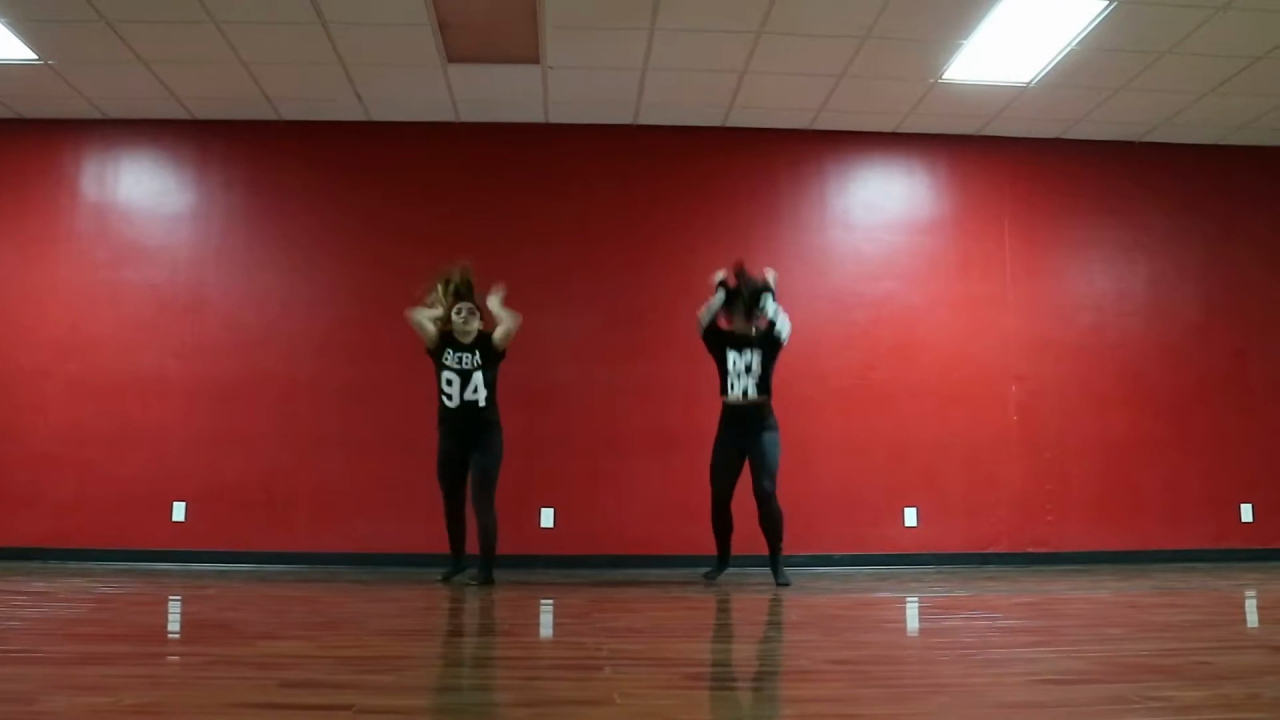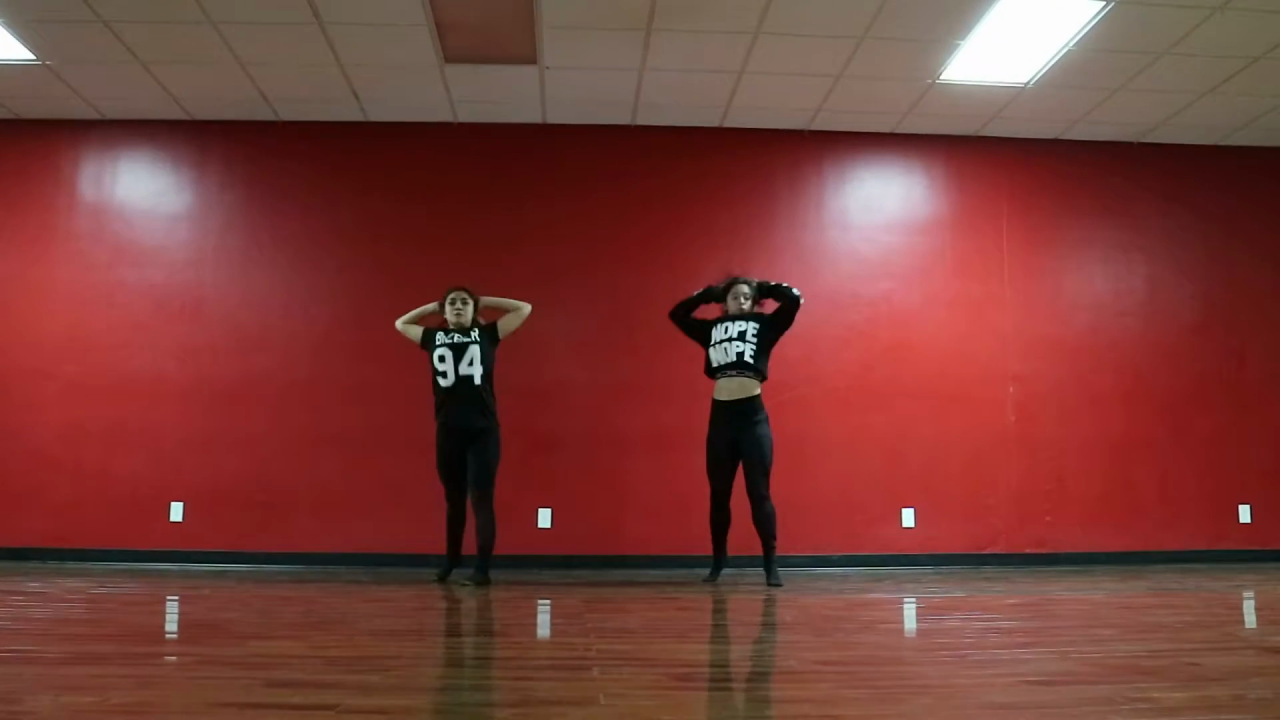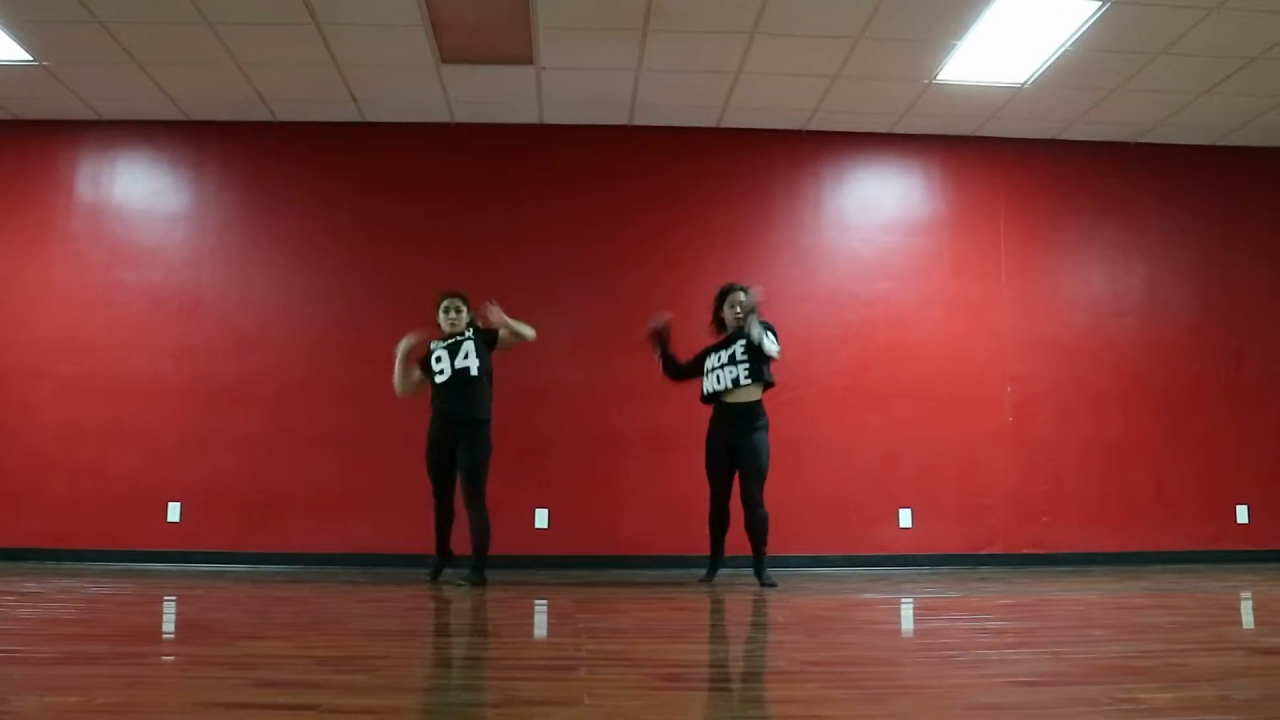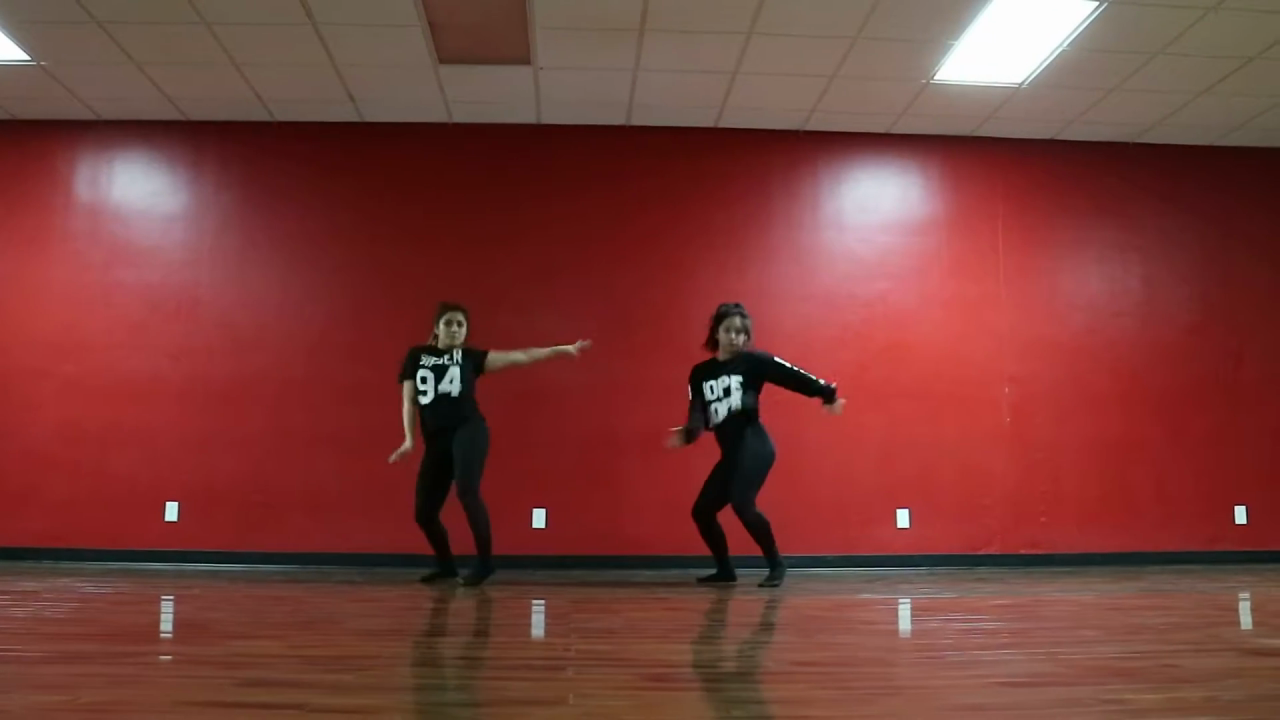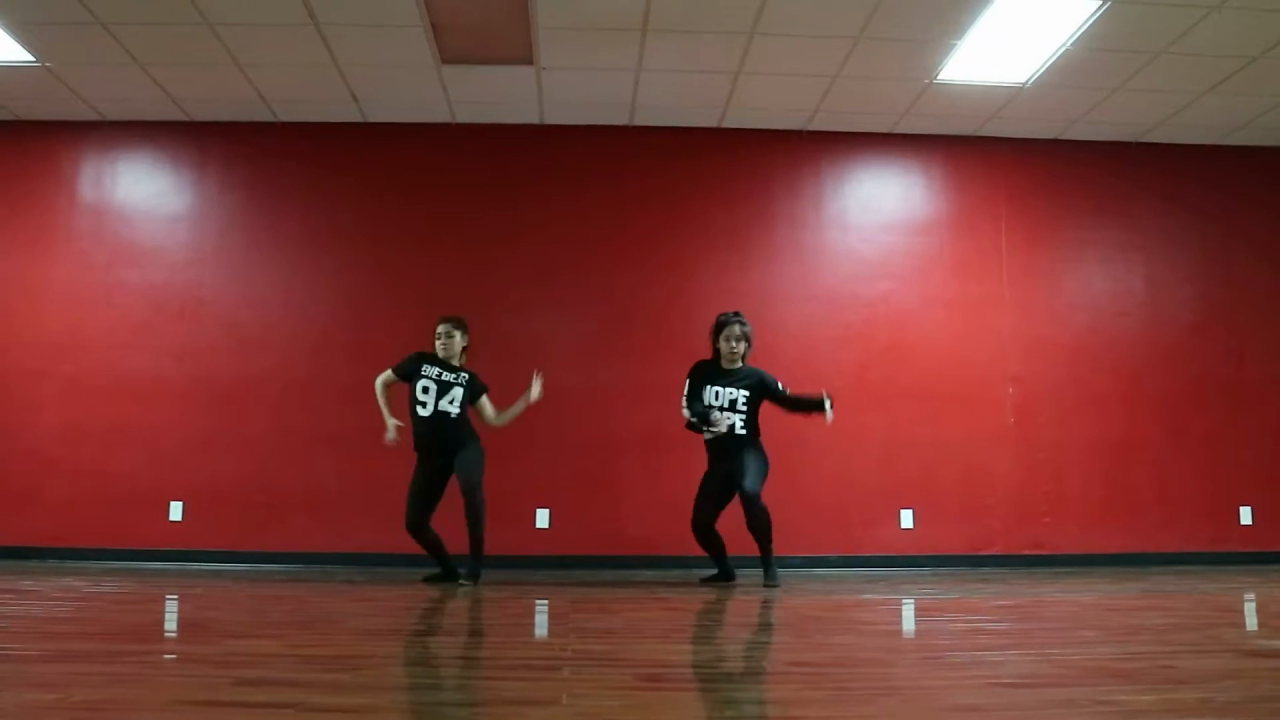
dt=0.2s
person 1, frame 1
left shoulder: (769, 340)
right shoulder: (722, 340)
left elbow: (781, 331)
right elbow: (704, 323)
left wrist: (766, 293)
right wrist: (721, 290)
left hip: (763, 425)
right hip: (730, 426)
left knee: (765, 491)
right knee: (720, 495)
left ankle: (777, 564)
right ankle: (721, 560)
person 1, frame 2
left shoulder: (763, 324)
right shoulder: (712, 329)
left elbow: (793, 300)
right elbow: (677, 314)
left wrist: (762, 288)
right wrist: (712, 294)
left hip: (753, 419)
right hip: (720, 419)
left knee: (759, 494)
right knee: (719, 495)
left ankle: (771, 565)
right ankle: (718, 562)
person 1, frame 3
left shoulder: (758, 334)
right shoulder: (713, 350)
left elbow: (770, 350)
right elbow: (676, 373)
left wrist: (753, 326)
right wrist: (662, 344)
left hip: (752, 422)
right hip: (721, 424)
left knee: (752, 498)
right knee: (718, 498)
left ankle: (761, 567)
right ankle: (714, 563)
person 1, frame 4
left shoulder: (751, 361)
right shoulder: (700, 373)
left elbow: (790, 375)
right elbow: (699, 414)
left wrist: (826, 393)
right wrist: (686, 433)
left hip: (750, 442)
right hip: (730, 451)
left knee: (741, 504)
right knee: (701, 512)
left ankle: (776, 566)
right ankle: (724, 569)
person 1, frame 5
left shoulder: (755, 378)
right shoulder: (700, 372)
left elbow: (788, 401)
right elbow: (690, 407)
left wrist: (820, 404)
right wrist: (705, 420)
left hip: (747, 453)
right hip: (718, 458)
left knee: (750, 495)
right knee: (700, 521)
left ankle: (769, 566)
right ankle: (724, 569)
person 2, frame 1
left shoulder: (490, 343)
right shoulder: (439, 341)
left elbow: (512, 323)
right elbow: (415, 316)
left wrist: (494, 304)
right wrist: (442, 310)
left hip: (485, 436)
right hip: (450, 436)
left knee: (482, 501)
right knee: (452, 502)
left ankle: (486, 569)
right ankle: (456, 560)
person 2, frame 2
left shoulder: (487, 333)
right shoulder: (434, 337)
left elbow: (525, 308)
right elbow: (400, 323)
left wrist: (484, 301)
right wrist: (434, 307)
left hip: (483, 431)
right hip: (448, 431)
left knee: (481, 500)
right knee: (454, 499)
left ankle: (482, 569)
right ankle: (451, 558)
person 2, frame 3
left shoulder: (482, 336)
right shoulder: (433, 350)
left elbow: (529, 335)
right elbow: (402, 390)
left wrist: (502, 319)
right wrist: (401, 355)
left hip: (475, 426)
right hip: (440, 428)
left knee: (474, 498)
right knee: (441, 497)
left ankle: (478, 569)
right ankle: (442, 555)
person 2, frame 4
left shoulder: (470, 356)
right shoulder: (416, 356)
left elbow: (520, 357)
right elbow: (408, 401)
left wrist: (562, 349)
right wrist: (409, 440)
left hip: (468, 431)
right hip: (436, 443)
left knee: (467, 491)
right knee: (424, 512)
left ankle: (483, 563)
right ankle: (446, 565)
person 2, frame 5
left shoulder: (469, 378)
right shoulder: (418, 361)
left elbow: (495, 420)
right elbow: (381, 381)
left wrist: (528, 400)
right wrist: (388, 419)
left hip: (465, 447)
right hip: (429, 454)
left knee: (471, 487)
right knee: (414, 523)
left ankle: (475, 564)
right ankle: (448, 568)
